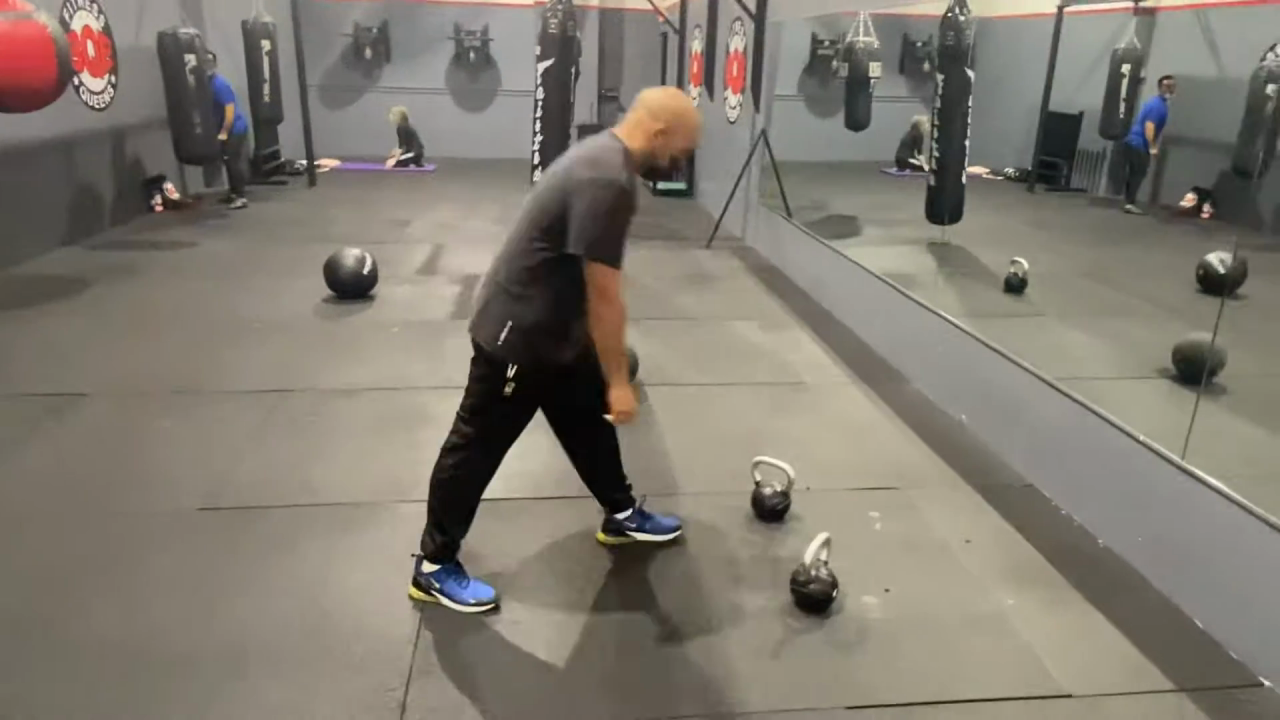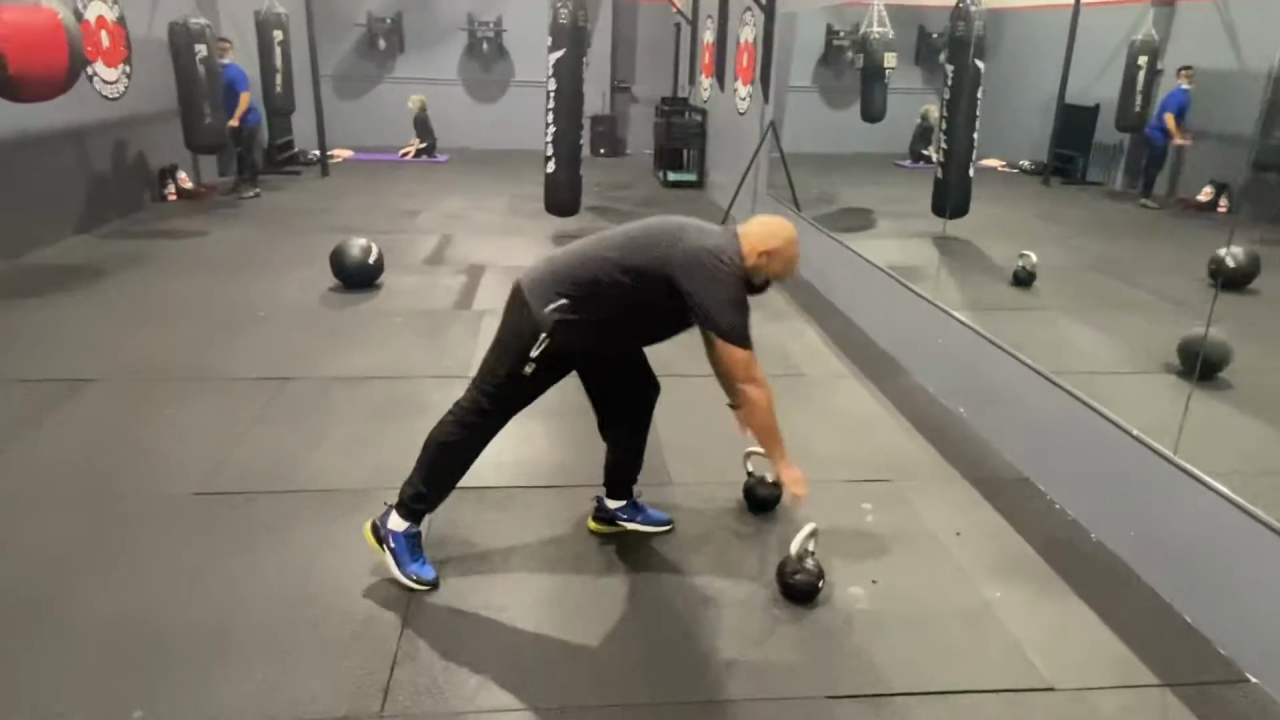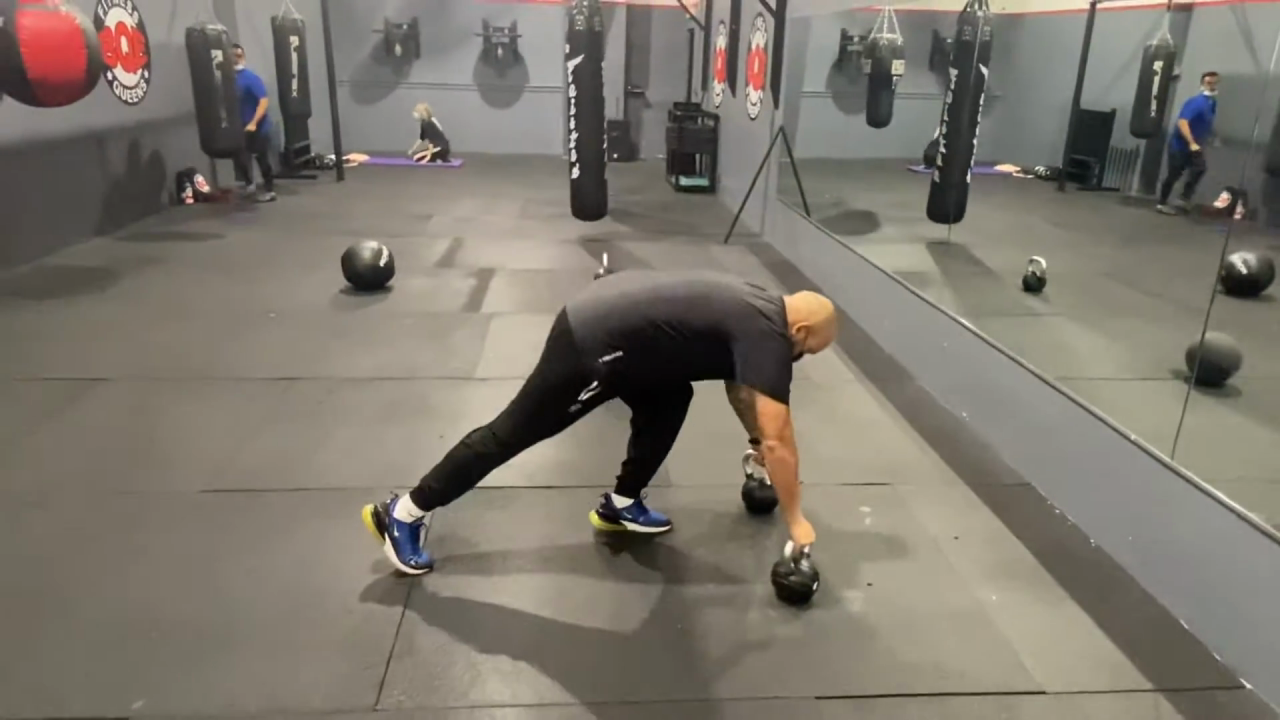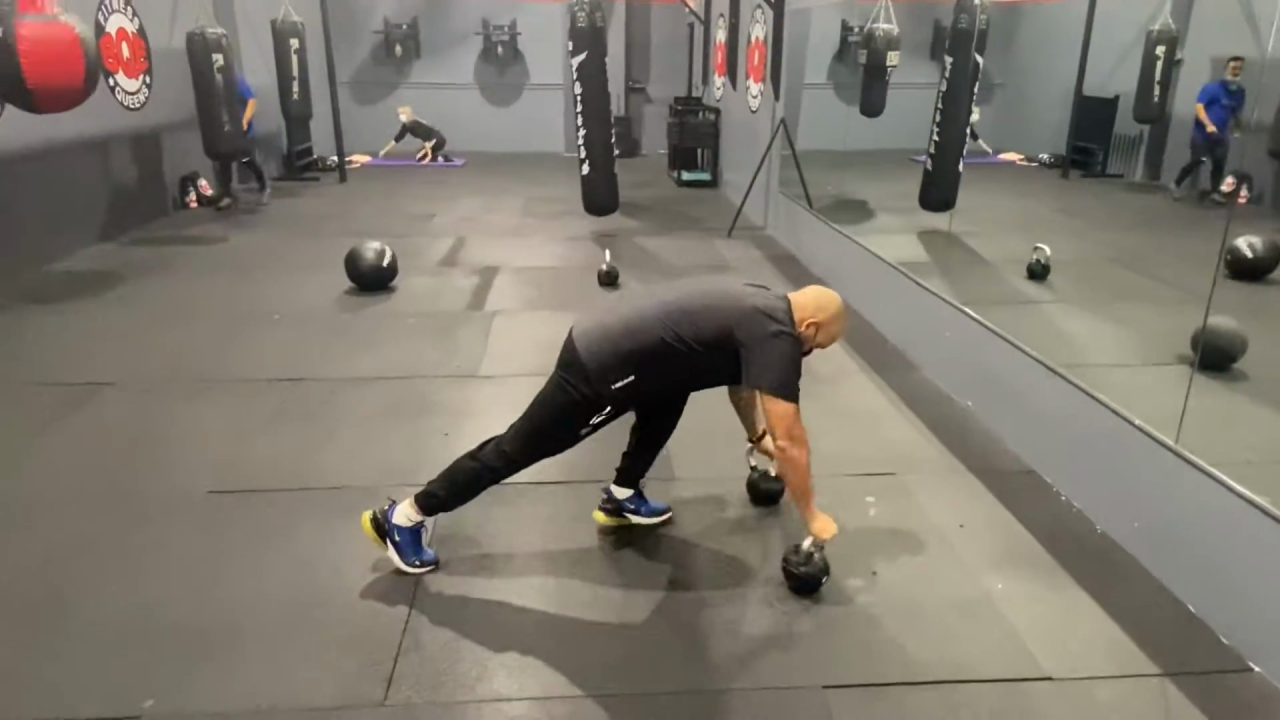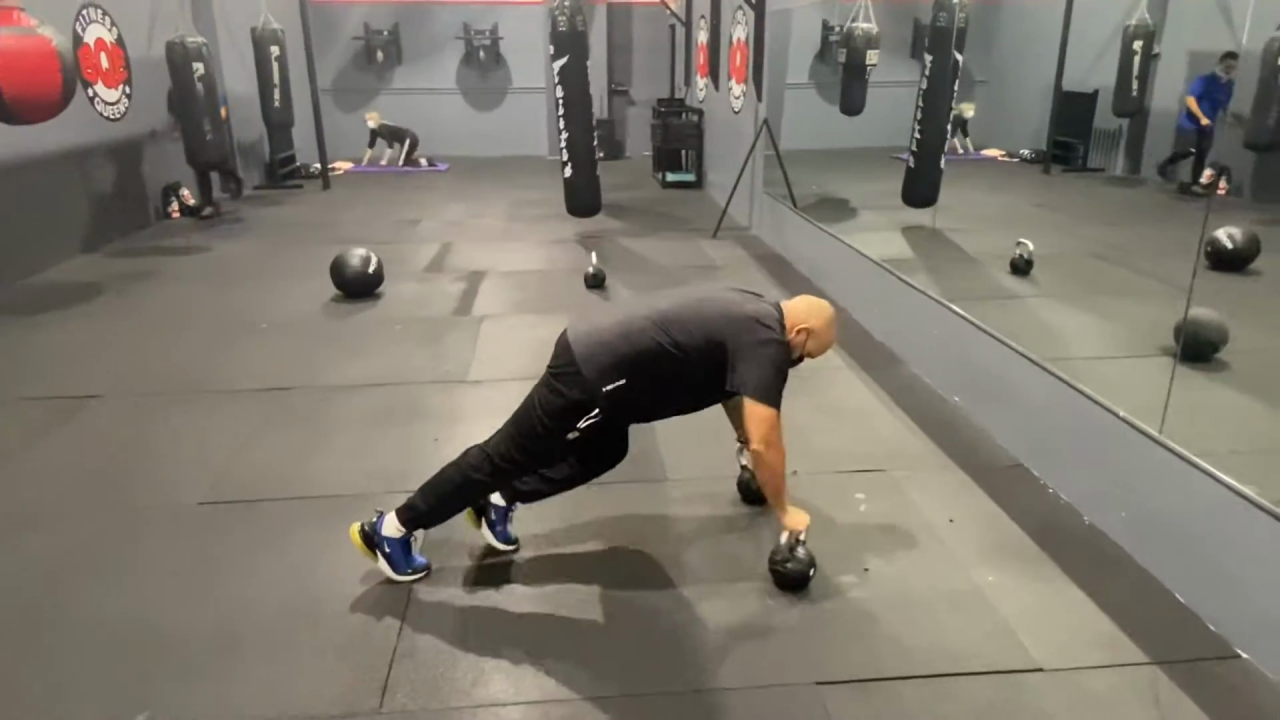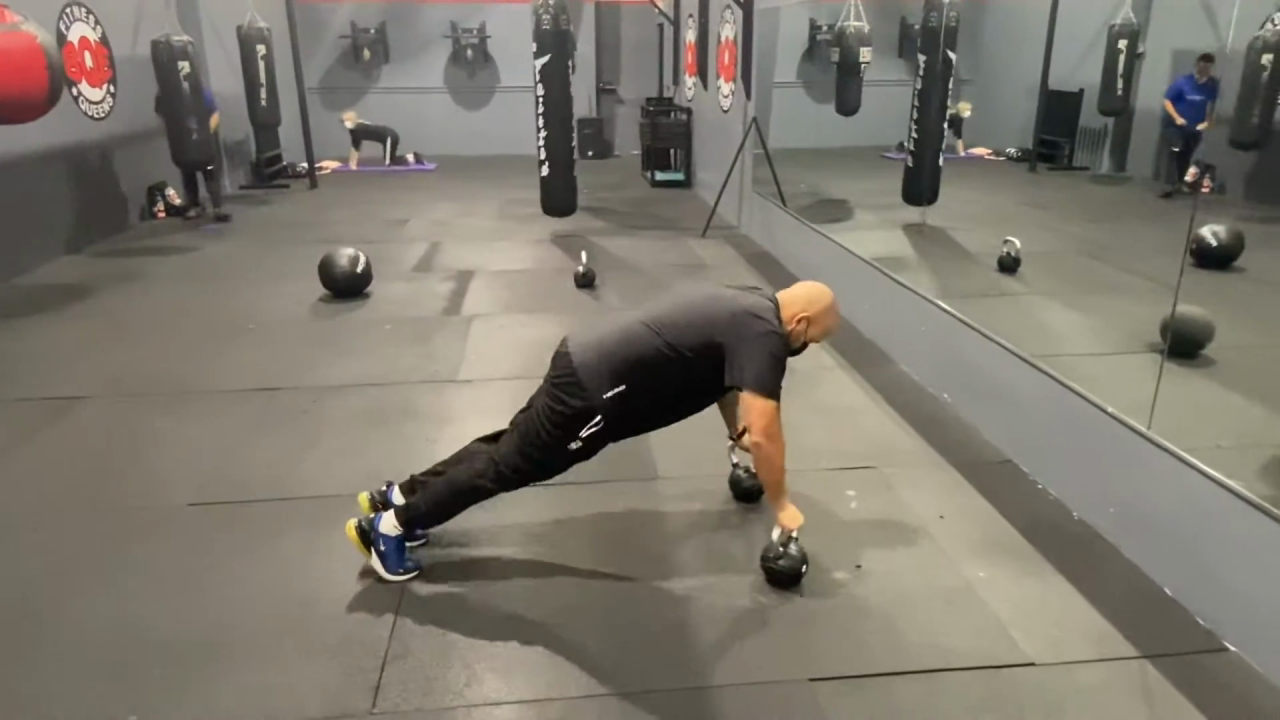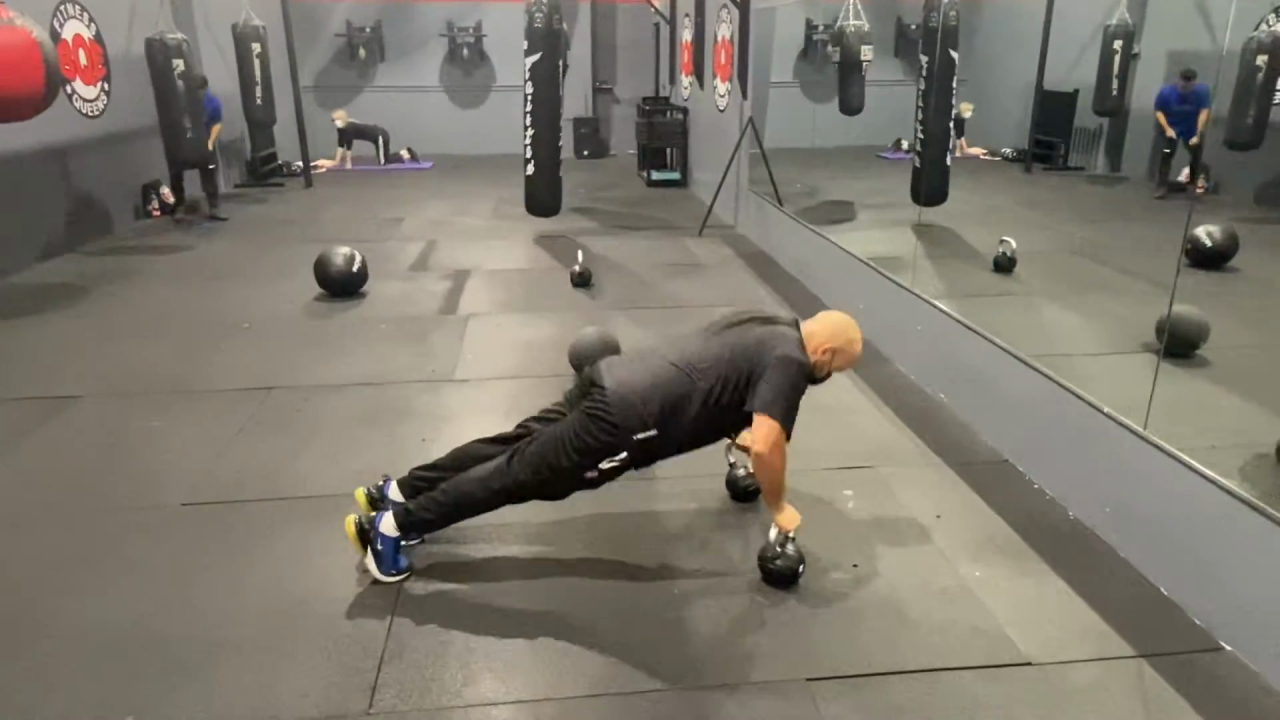
dt=0.4s
person 1, frame 1
left shoulder: (602, 159)
right shoulder: (609, 182)
right elbow: (605, 296)
right wrist: (619, 382)
left hip: (550, 325)
right hip: (517, 334)
left knee: (589, 419)
right knee: (478, 446)
left ankle: (622, 515)
right ankle: (434, 566)
person 1, frame 2
left shoulder: (716, 248)
right shoulder: (717, 271)
left elbow: (725, 356)
right elbow: (749, 382)
left wrist: (742, 408)
right wrist: (781, 462)
right hip: (552, 311)
left knee: (636, 396)
right knee: (483, 411)
left ankle: (616, 503)
right ankle: (400, 524)
person 1, frame 3
left shoulder: (756, 312)
right shoulder: (766, 334)
left elbow: (739, 386)
right elbow: (779, 439)
left wrist: (758, 442)
right wrist: (795, 520)
left hip: (607, 317)
right hip: (592, 342)
left knee: (670, 401)
right knee: (514, 431)
left ankle: (622, 504)
right ankle: (403, 514)
person 1, frame 4
left shoulder: (761, 310)
right shoulder: (776, 336)
left elbow: (740, 380)
right elbow: (790, 439)
left wrist: (758, 437)
right wrist: (812, 516)
left hip: (606, 335)
right hip: (600, 367)
left knee: (669, 396)
right knee: (519, 448)
left ankle: (622, 496)
right ankle: (402, 518)
person 1, frame 5
left shoulder: (753, 317)
right shoulder: (765, 343)
left elbow: (730, 385)
right elbow: (764, 443)
left wrist: (748, 444)
right wrist: (784, 512)
left hip: (595, 349)
right hip: (595, 372)
left knee: (603, 454)
right knee: (508, 455)
left ankle: (497, 498)
right ankle: (390, 529)
person 1, frame 6
left shoulder: (749, 308)
right shoulder: (764, 336)
right elbow: (767, 433)
left wrist: (739, 436)
right wrist: (782, 506)
left hip: (586, 359)
right hip: (596, 386)
left knee: (508, 448)
right knee: (511, 464)
left ankle: (399, 495)
right ankle: (388, 526)
person 1, frame 7
left shoulder: (771, 329)
right shoulder: (788, 361)
right elbow: (768, 447)
left wrist: (737, 432)
right wrist: (779, 509)
left hip: (614, 379)
right hip: (623, 421)
left knee: (513, 450)
right knee: (518, 476)
left ankle: (394, 492)
right ankle: (390, 525)
